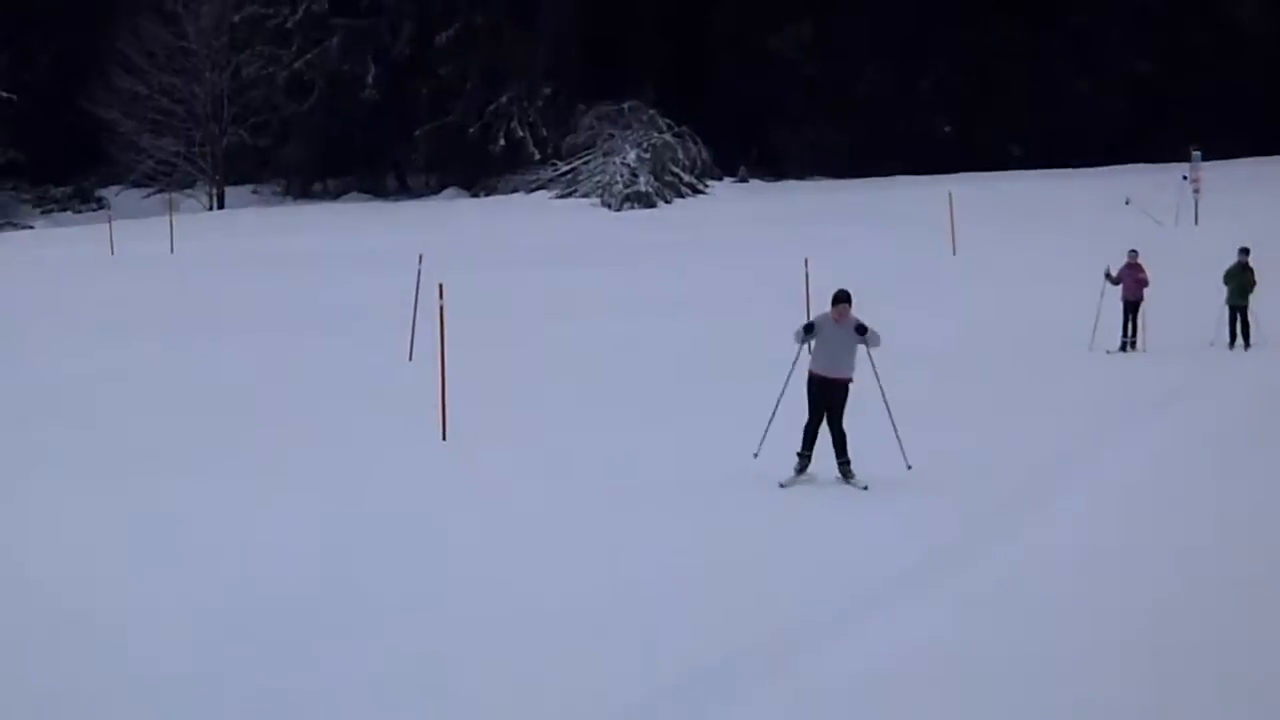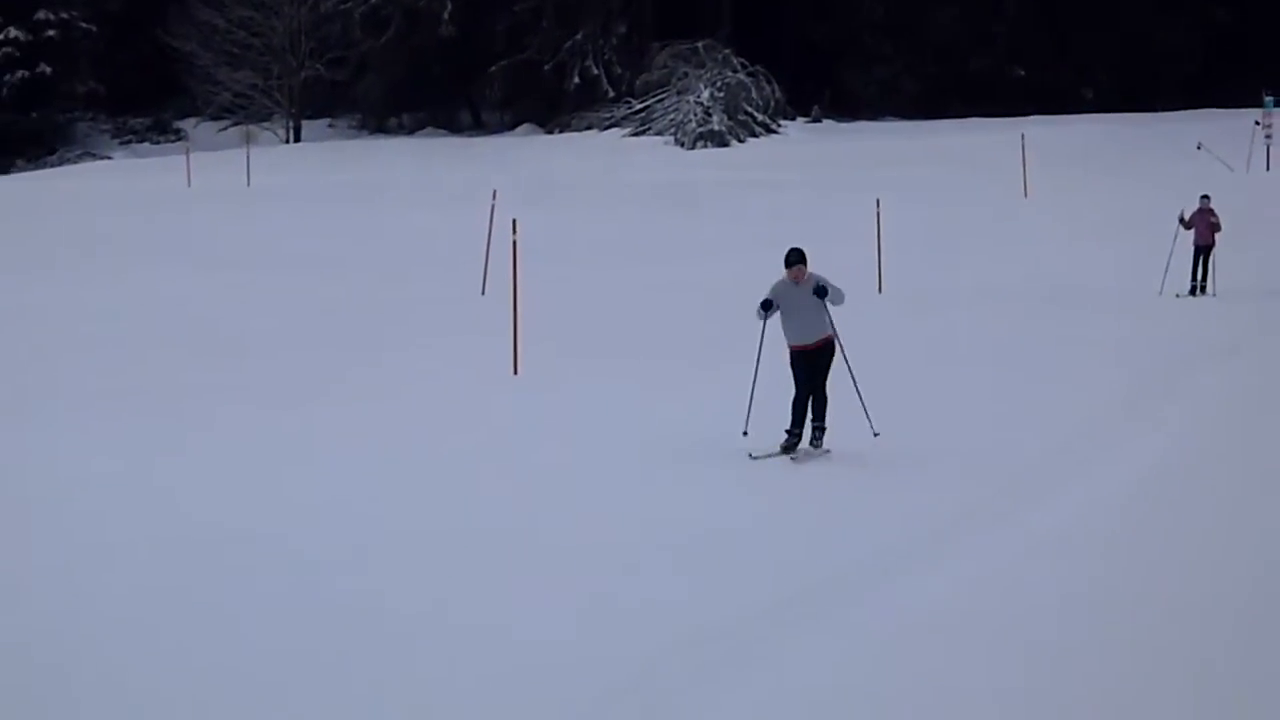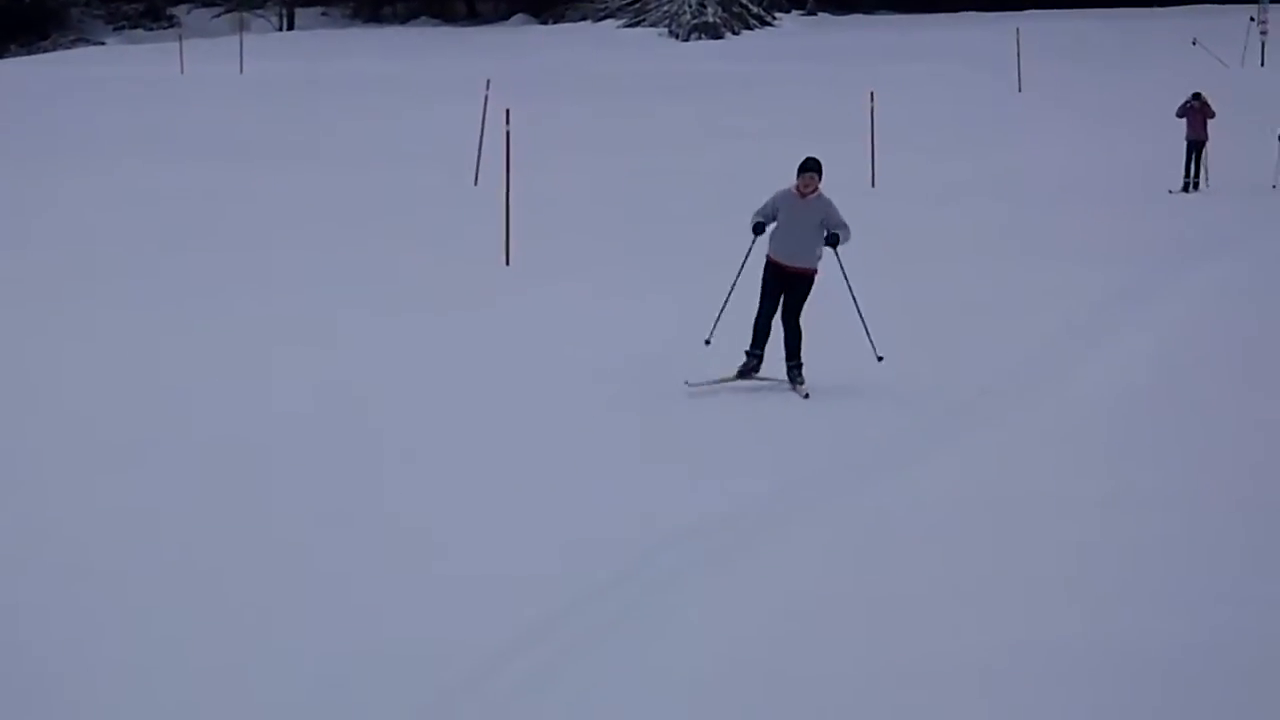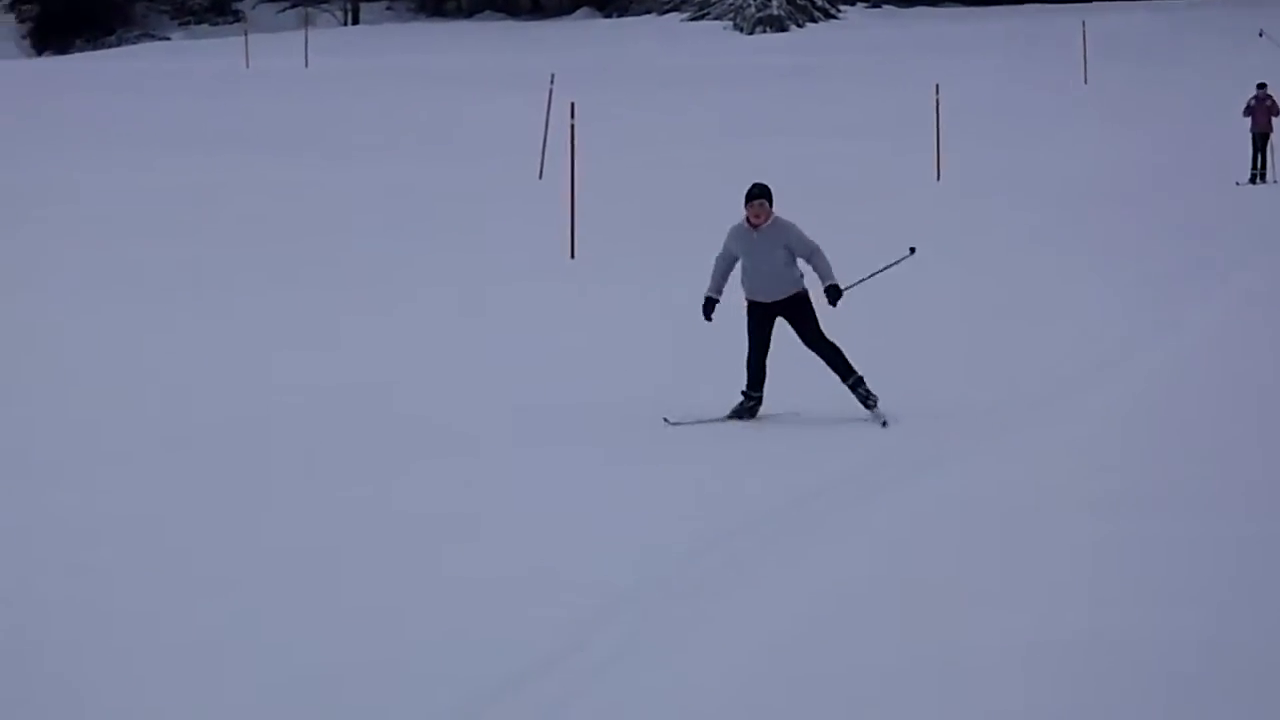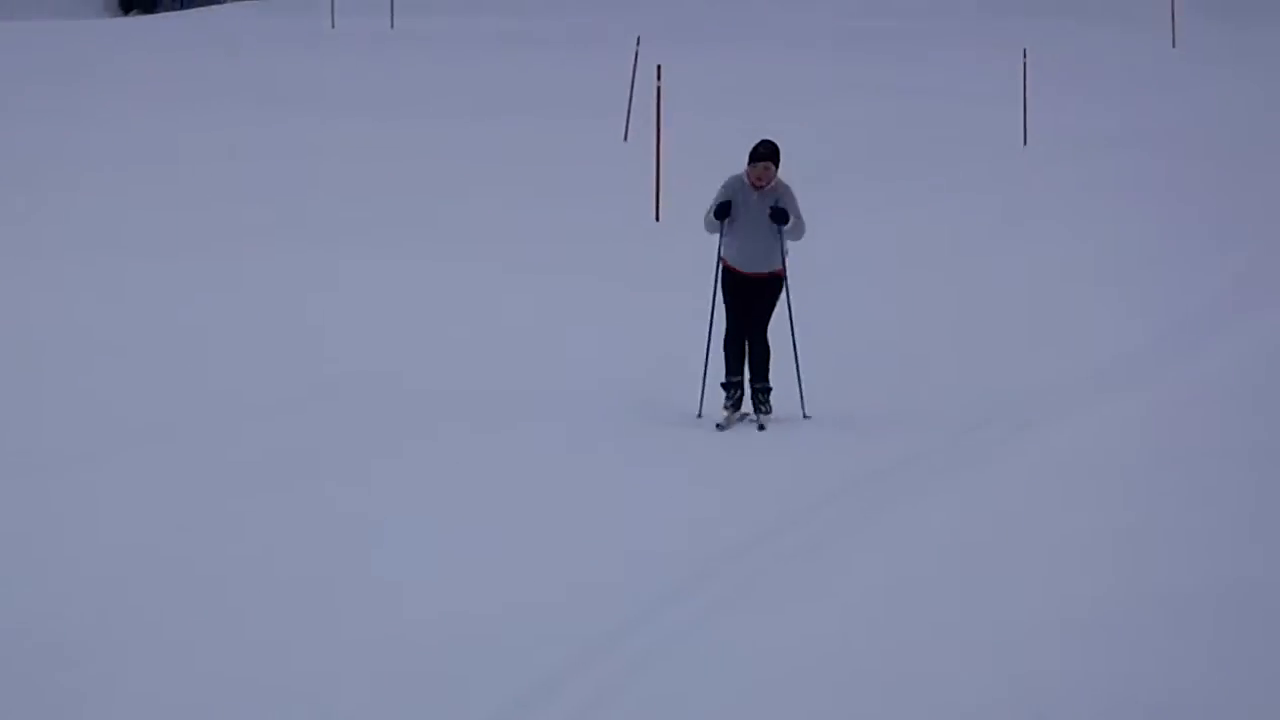
dt=1s
person 1, frame 1
left shoulder: (856, 326)
right shoulder: (821, 321)
left elbow: (876, 341)
right elbow: (799, 338)
left wrist: (866, 332)
right wrist: (806, 330)
left hip: (841, 381)
right hip: (817, 378)
left knee: (835, 423)
right knee: (815, 418)
left ankle: (844, 464)
right ankle: (804, 457)
person 1, frame 2
left shoulder: (816, 281)
right shoulder: (779, 288)
left elbow: (839, 298)
right elbow: (762, 315)
left wrist: (826, 292)
right wrist: (764, 307)
left hip: (823, 343)
right hip: (798, 348)
left knee: (818, 386)
right knee: (802, 390)
left ankle: (817, 431)
right ankle: (794, 434)
person 1, frame 3
left shoulder: (824, 205)
right shoulder: (782, 197)
left elbow: (844, 230)
right elbow: (764, 216)
left wrist: (836, 236)
right wrist: (758, 222)
left hip: (804, 271)
right hip: (775, 265)
left knee: (790, 317)
right knee: (765, 311)
left ankle: (794, 367)
right ankle: (754, 359)
person 1, frame 4
left shoulder: (786, 228)
right shoulder: (736, 233)
left elbow: (812, 252)
right elbow: (724, 261)
left wrist: (829, 283)
right wrist: (712, 294)
left hip: (793, 295)
right hip: (757, 302)
left knee: (816, 341)
right knee: (757, 351)
left ankle: (856, 385)
right ankle: (753, 399)
person 1, frame 5
left shoulder: (783, 192)
right shoulder: (733, 186)
left elbow: (795, 232)
right elbow: (711, 226)
left wrist: (785, 219)
right wrist: (718, 214)
left hip: (769, 275)
right hip: (734, 271)
left knee: (756, 331)
right knee: (735, 327)
left ankle: (761, 392)
right ankle: (733, 387)
